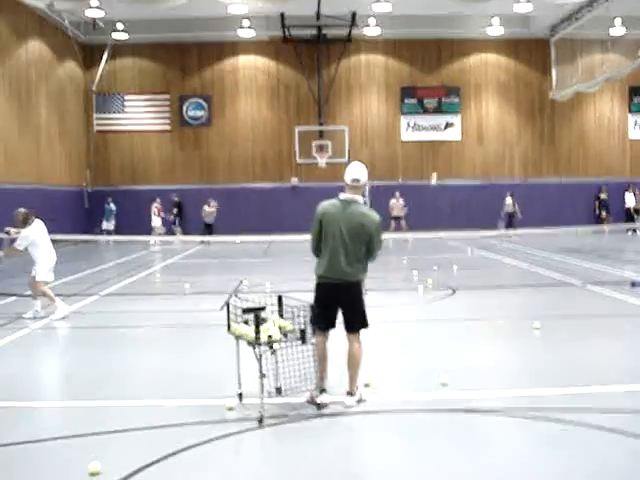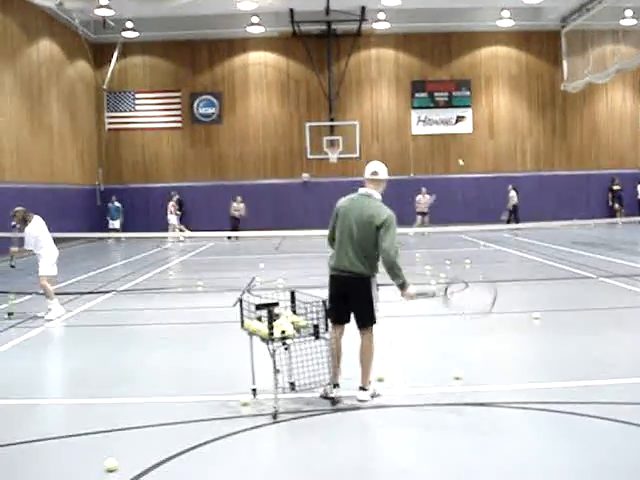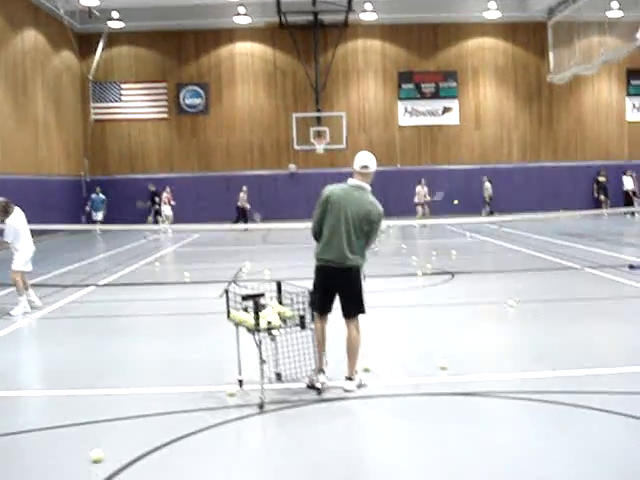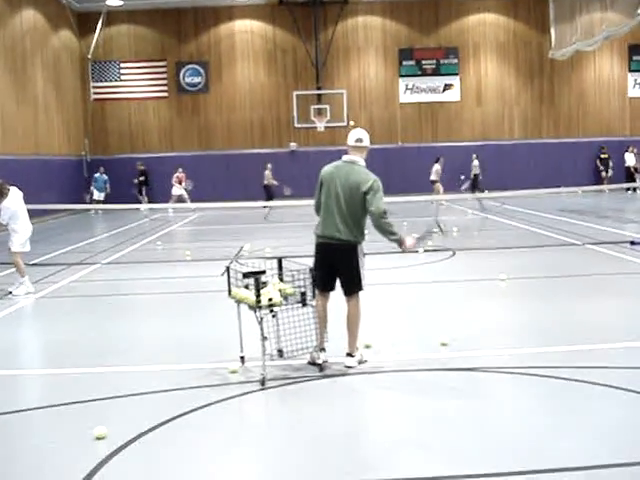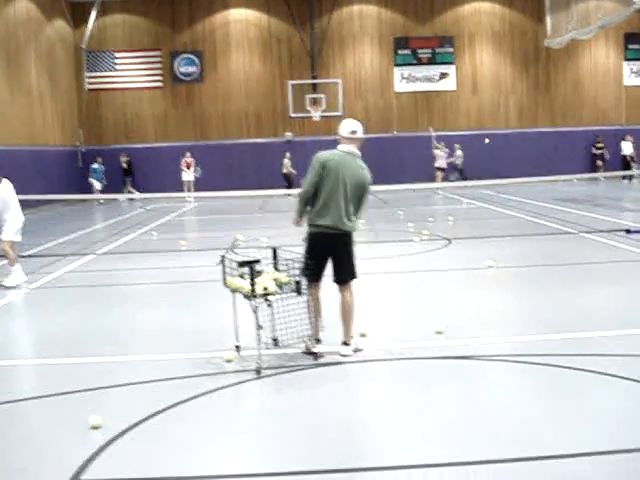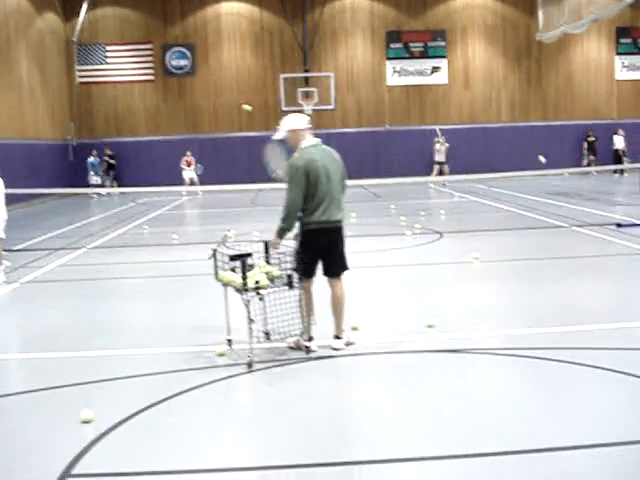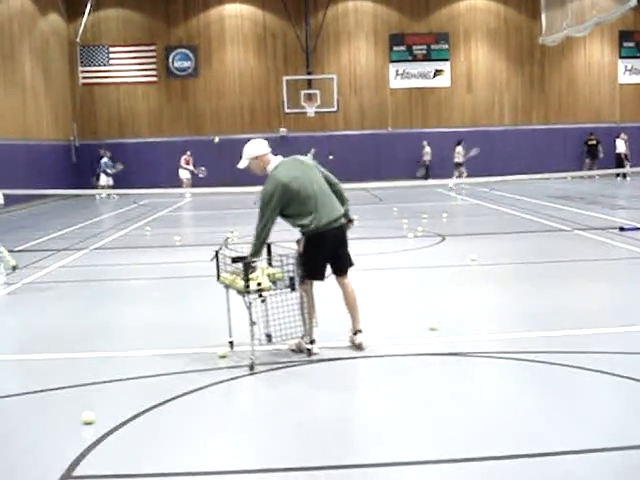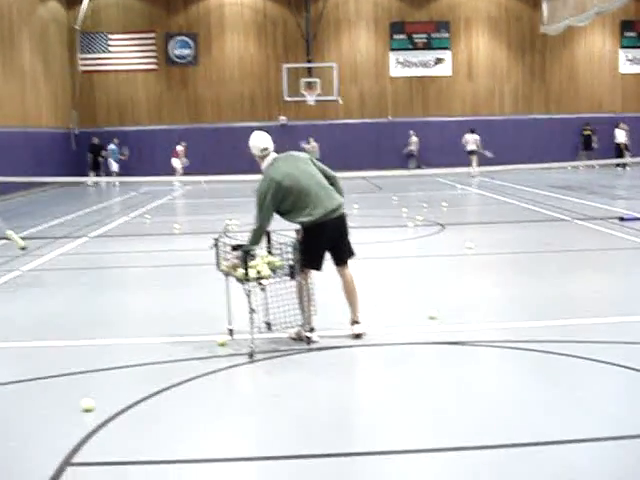
dt=0.4s
person 1, frame 1
left shoulder: (323, 209)
right shoulder: (372, 218)
left elbow: (315, 247)
right elbow: (372, 255)
left hip: (325, 281)
right hip: (352, 283)
left knee: (321, 335)
right knee: (354, 337)
left ankle: (320, 390)
right ankle: (352, 392)
person 1, frame 2
left shoulder: (342, 203)
right shoulder: (385, 214)
left elbow: (331, 240)
right elbow: (388, 254)
right wrist: (402, 284)
left hip: (337, 274)
right hip: (362, 277)
left knee: (336, 329)
right knee: (366, 331)
left ankle: (334, 384)
right ankle: (365, 387)
person 1, frame 3
left shoulder: (330, 192)
right shoulder: (375, 208)
left elbow: (315, 228)
right elbow: (367, 243)
left hip: (324, 265)
right hip: (351, 268)
left knee: (320, 318)
right knee: (352, 322)
left ankle: (319, 372)
right ankle: (351, 377)
person 1, frame 4
left shoulder: (326, 171)
right shoulder: (369, 180)
left elbow: (317, 207)
right elbow: (379, 217)
right wrist: (400, 240)
left hip: (323, 242)
right hip: (349, 244)
left knee: (321, 296)
right knee: (352, 298)
left ankle: (320, 350)
right ankle: (352, 353)
person 1, frame 5
left shoulder: (323, 158)
right shoulder: (364, 173)
left elbow: (306, 192)
right elbow: (357, 210)
left wrist: (301, 214)
left hip: (318, 232)
right hip: (343, 234)
left knee: (313, 286)
right knee: (345, 287)
left ankle: (315, 340)
right ankle: (347, 342)
person 1, frame 6
left shoulder: (298, 160)
right shoulder: (333, 154)
left elbow: (293, 203)
left wrist: (281, 232)
left hip: (312, 228)
right hip: (335, 225)
left knee: (305, 282)
right knee: (336, 281)
left ankle: (307, 338)
right ankle: (339, 336)
person 1, frame 7
left shoulder: (273, 185)
right shoulder: (303, 160)
left elbow: (264, 226)
right elbow: (335, 185)
left wrist: (252, 258)
right wrist: (345, 213)
left hip: (316, 234)
right hip: (338, 225)
left knee: (306, 285)
right knee: (343, 279)
left ankle: (308, 340)
right ankle: (357, 331)
person 1, frame 8
left shoulder: (268, 183)
right shoulder: (298, 156)
left elbow: (262, 224)
right elbow: (331, 177)
right wrist: (339, 203)
left hip: (315, 225)
right hip: (337, 215)
left knee: (303, 274)
right knee: (344, 269)
left ankle: (307, 328)
right ankle: (356, 322)
